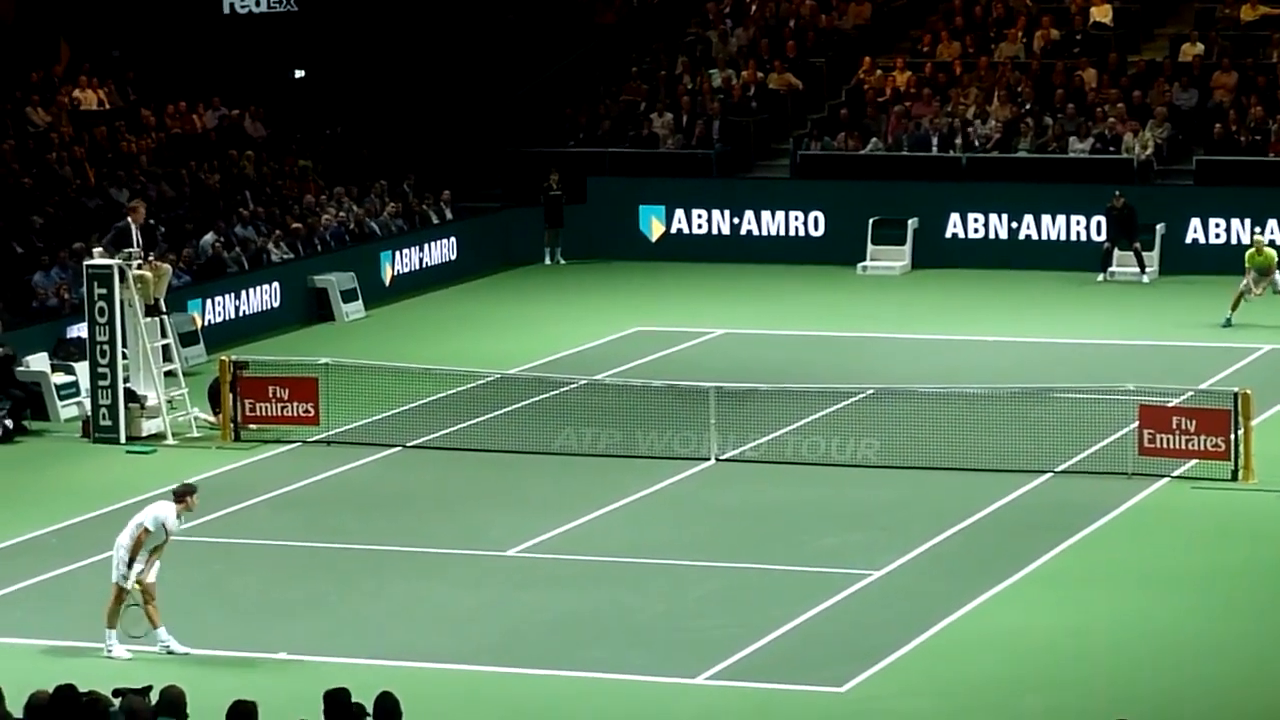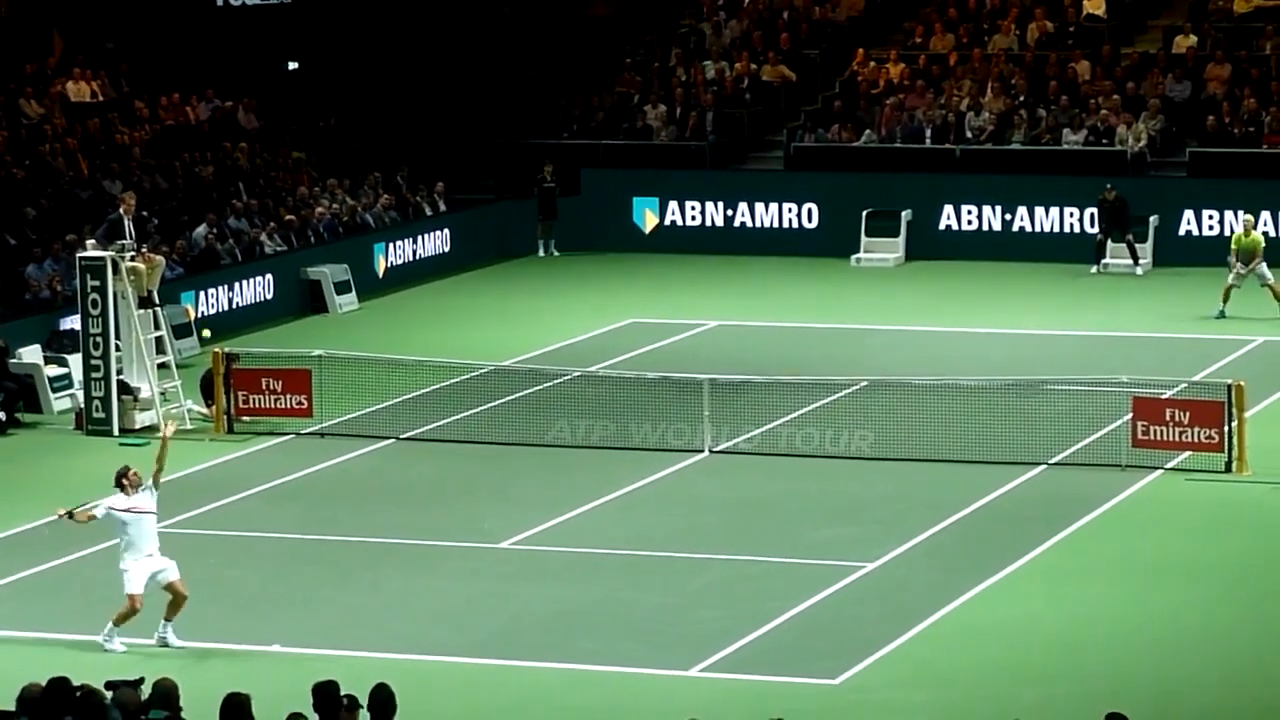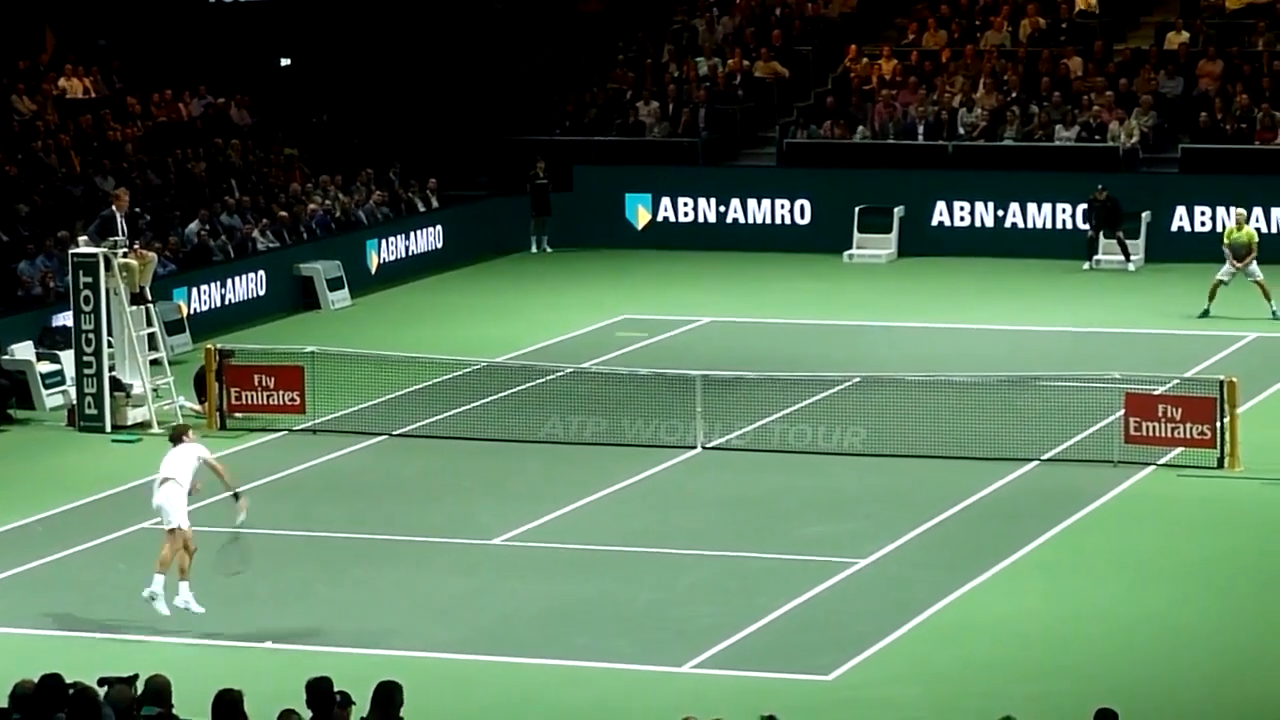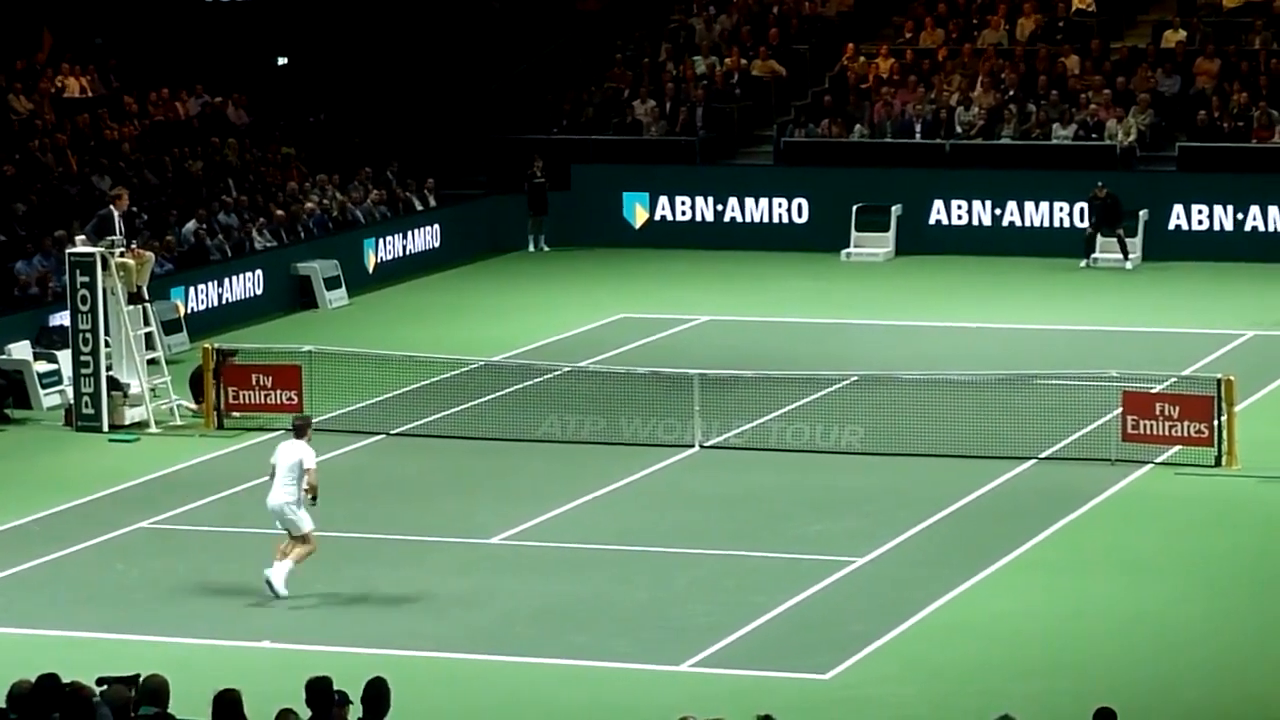
dt=0.7s
person 1, frame 1
left shoulder: (178, 520)
right shoulder: (161, 511)
left elbow: (159, 548)
right elbow: (140, 539)
left wrist: (144, 573)
right wrist: (130, 567)
left hip: (145, 554)
right hip: (128, 550)
left knee: (150, 598)
right knee: (119, 597)
left ankle: (165, 641)
right ankle: (111, 644)
person 1, frame 2
left shoulder: (148, 494)
right shoulder: (112, 504)
left elbow: (159, 466)
right elbow: (85, 518)
left wrist: (165, 439)
right wrist: (69, 514)
left hip: (155, 559)
right hip: (133, 563)
left knee: (181, 595)
right knee: (134, 606)
left ankle: (165, 632)
right ankle: (109, 635)
person 1, frame 3
left shoulder: (170, 456)
right shoulder: (194, 448)
right elbow: (218, 469)
left wrist: (189, 488)
right wrist: (236, 494)
left hip: (162, 496)
right hip: (170, 496)
left knee: (190, 546)
right knee: (175, 543)
left ankle: (185, 596)
right ankle: (156, 589)
person 1, frame 4
left shoulder: (282, 446)
right shoulder: (306, 451)
right elbow: (312, 482)
right wrist: (314, 497)
left hip: (273, 501)
right hip: (288, 503)
left knee: (295, 539)
right knee: (309, 546)
left ankle: (276, 572)
right ankle: (278, 572)
